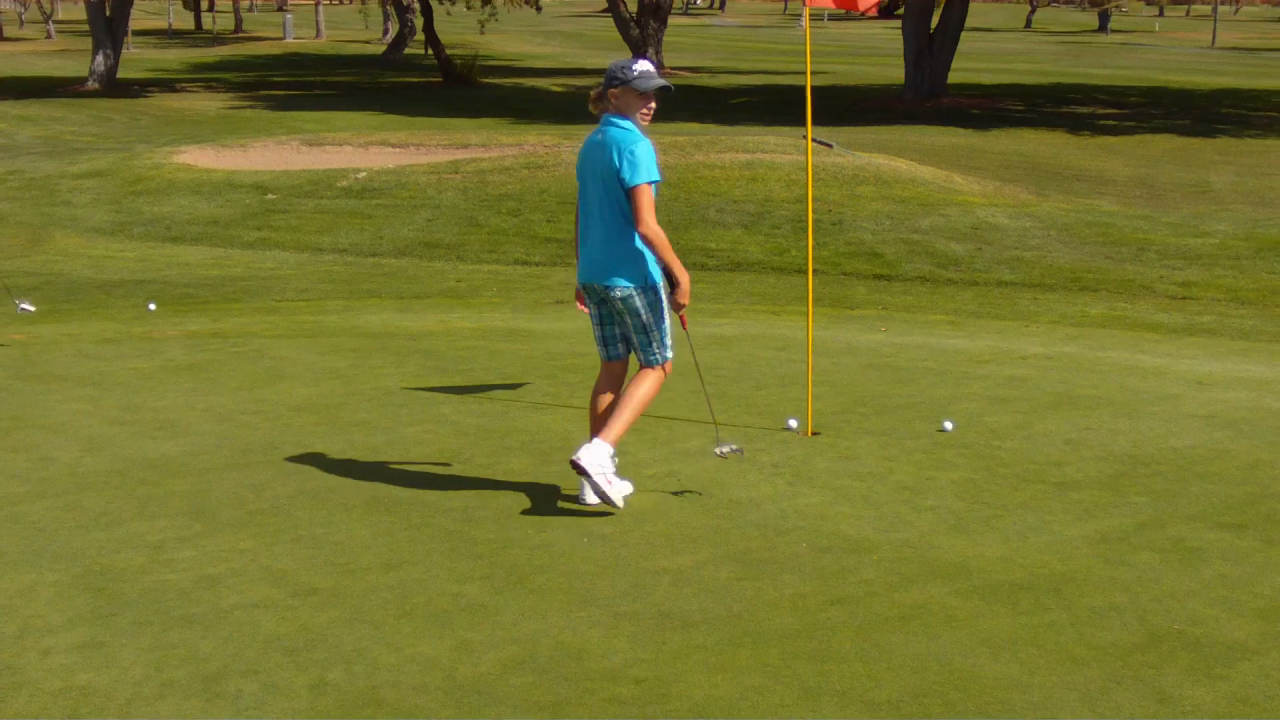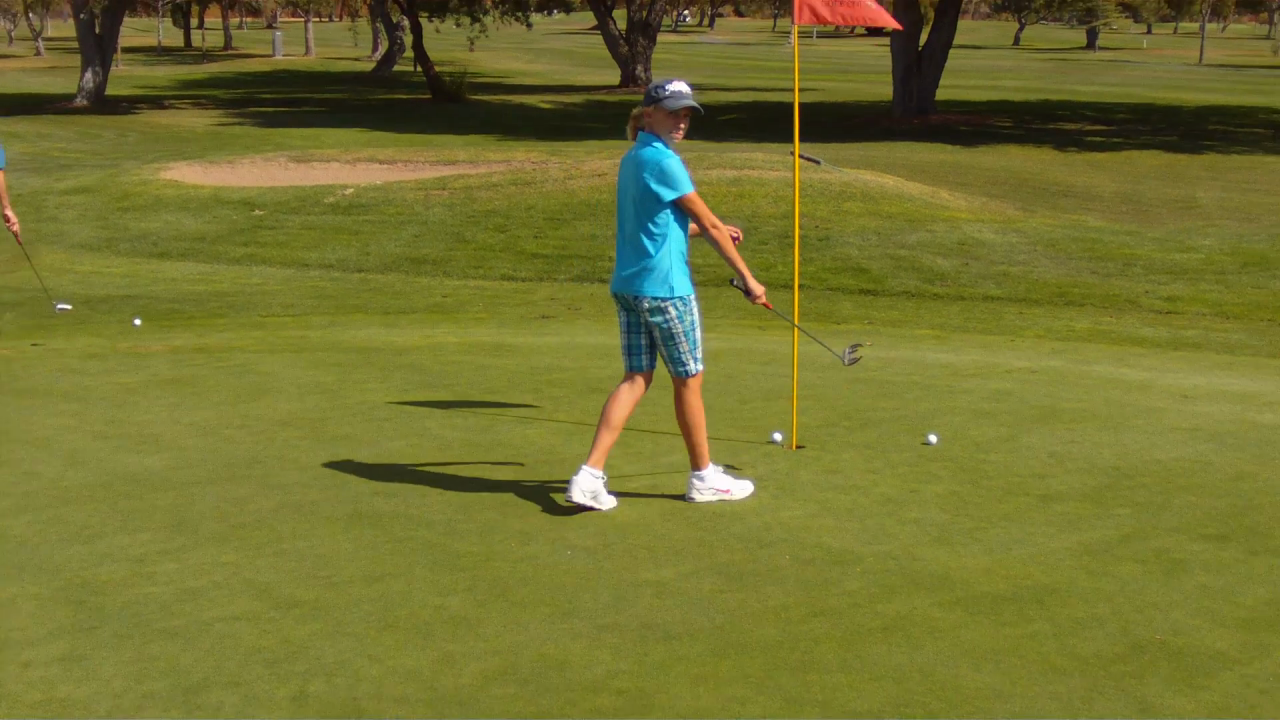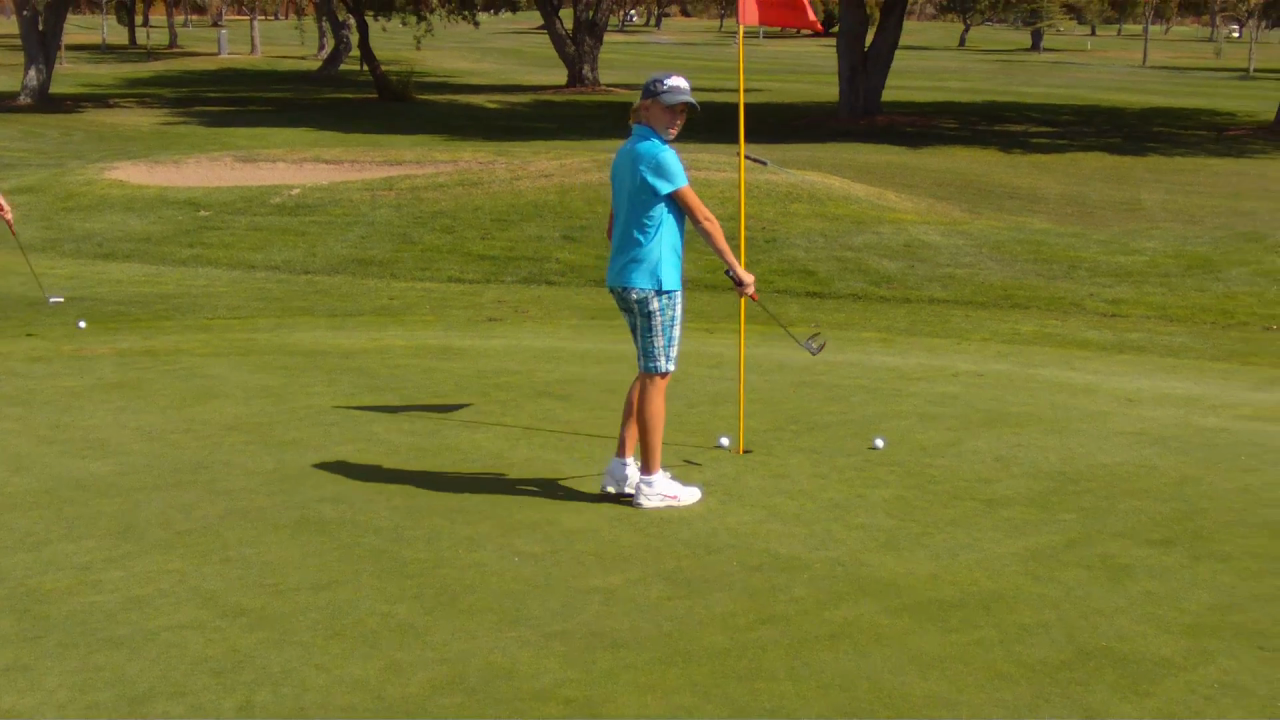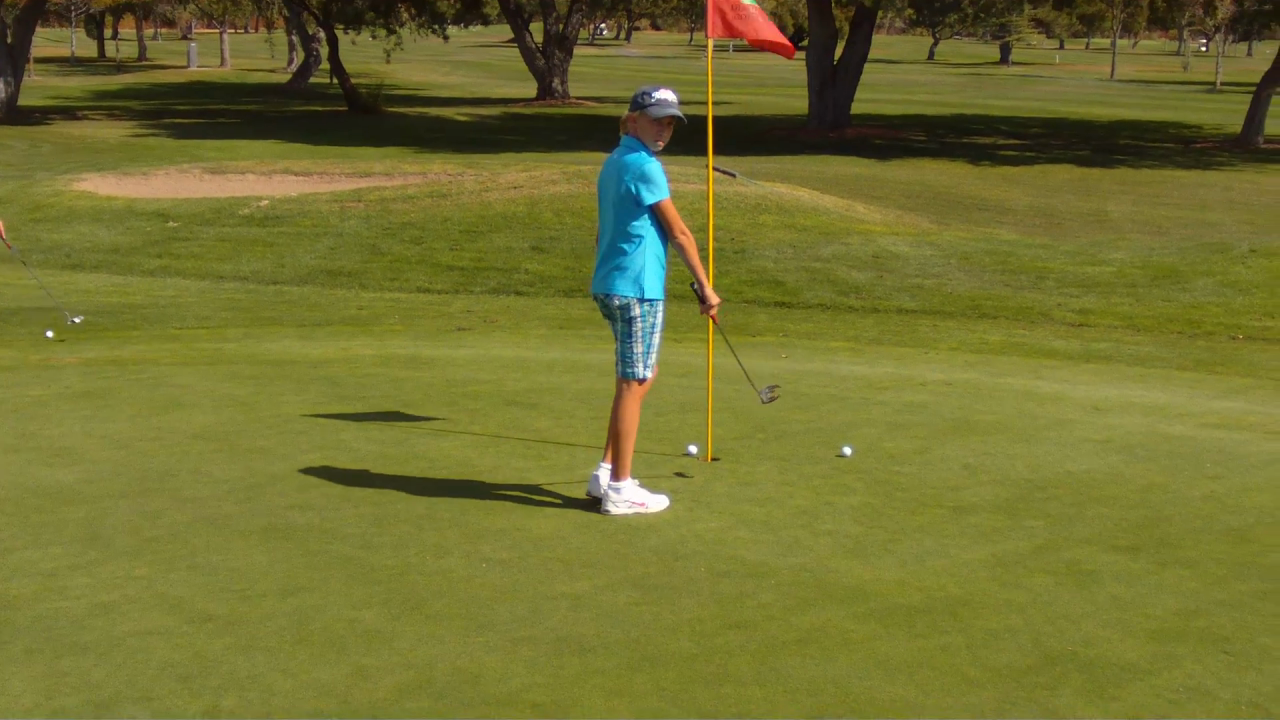
dt=0.4s
person 1, frame 1
left shoulder: (591, 144)
right shoulder: (635, 145)
right elbow: (646, 225)
left wrist: (582, 281)
right wrist: (680, 276)
left hip: (594, 274)
right hip: (632, 275)
left knee: (614, 367)
right knee: (656, 366)
left ankle: (598, 476)
right ankle: (598, 450)
person 1, frame 2
left shoulder: (633, 158)
right shoulder: (663, 162)
right elbow: (708, 224)
left wrist: (713, 228)
right wrist: (748, 278)
left hip: (629, 284)
right hip: (665, 286)
left knee: (636, 379)
right knee: (689, 379)
left ankle: (590, 476)
right ankle: (703, 477)
person 1, frame 3
left shoulder: (627, 152)
right shoulder: (657, 154)
left elbow: (612, 227)
right elbow: (703, 219)
right wrist: (737, 268)
left hip: (624, 278)
right hip: (655, 281)
left knee: (651, 372)
right knee: (657, 377)
left ankle: (623, 467)
right ankle: (652, 482)
person 1, frame 4
left shoulder: (614, 162)
right shoulder: (643, 166)
right elbow: (679, 233)
right wrist: (705, 286)
left hip: (610, 286)
right hip: (637, 289)
left knee: (639, 378)
right knee: (633, 384)
left ankle: (607, 473)
right ankle: (619, 488)
